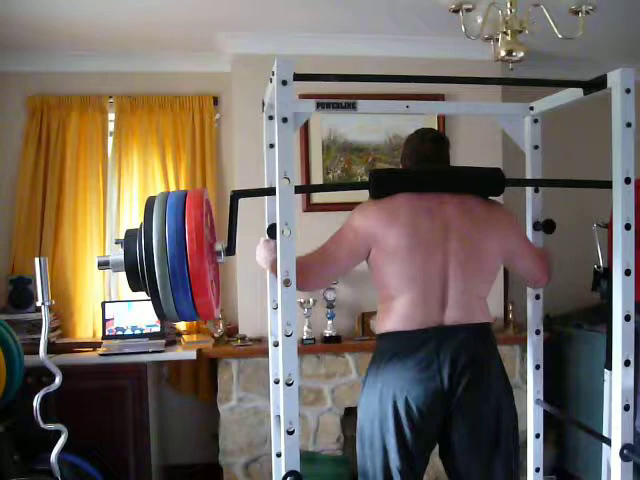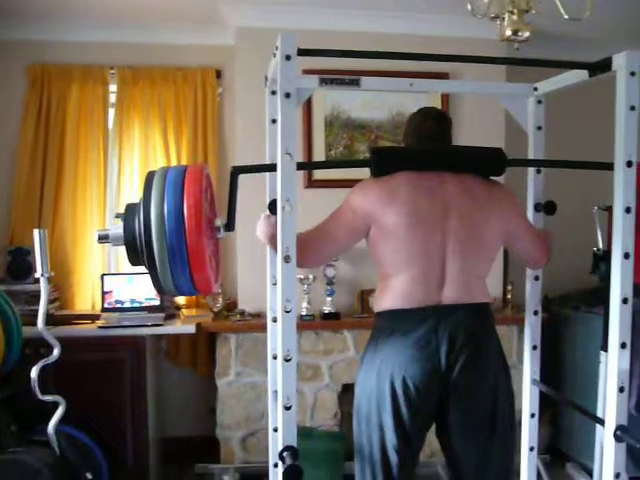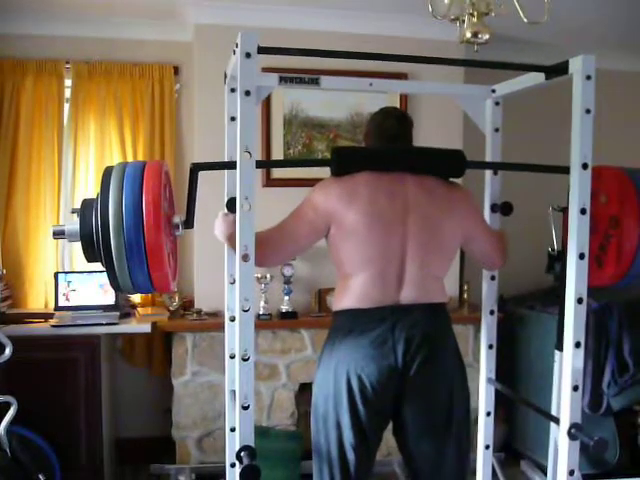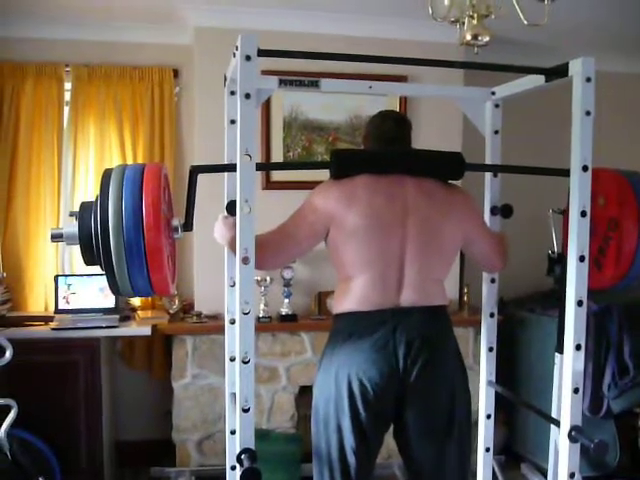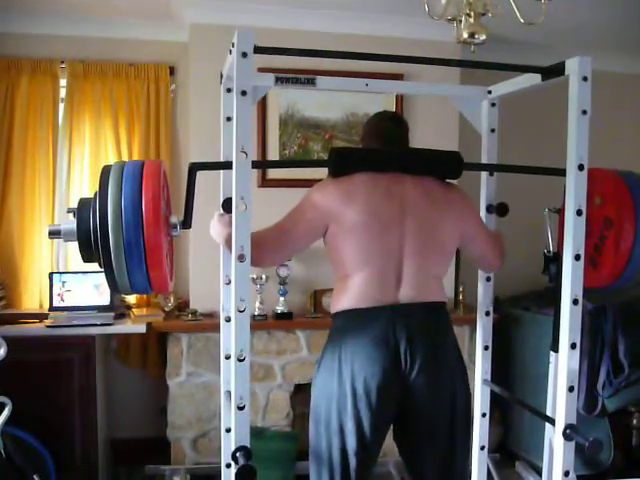
dt=0.7s
person 1, frame 1
left shoulder: (377, 215)
right shoulder: (493, 215)
left elbow: (308, 275)
right elbow: (539, 275)
left wrist: (270, 258)
right wrist: (543, 245)
left hip: (403, 360)
right hip: (477, 357)
person 1, frame 2
left shoulder: (377, 193)
right shoulder: (494, 195)
left elbow: (307, 252)
right elbow: (539, 256)
left wrist: (269, 234)
right wrist: (545, 225)
left hip: (401, 340)
right hip: (474, 337)
person 1, frame 3
left shoulder: (338, 192)
right shoulder: (452, 196)
left elbow: (267, 251)
right elbow: (495, 257)
left wrist: (228, 232)
right wrist: (500, 226)
left hip: (359, 337)
right hip: (432, 337)
person 1, frame 4
left shoulder: (337, 195)
right shoulder: (453, 198)
left elbow: (267, 254)
right elbow: (496, 260)
left wrist: (228, 236)
right wrist: (500, 227)
left hip: (360, 342)
right hip: (432, 341)
person 1, frame 5
left shoulder: (336, 193)
right shoulder: (450, 197)
left elbow: (264, 251)
right elbow: (493, 259)
left wrist: (224, 233)
right wrist: (495, 228)
left hip: (360, 339)
right hip: (432, 337)
